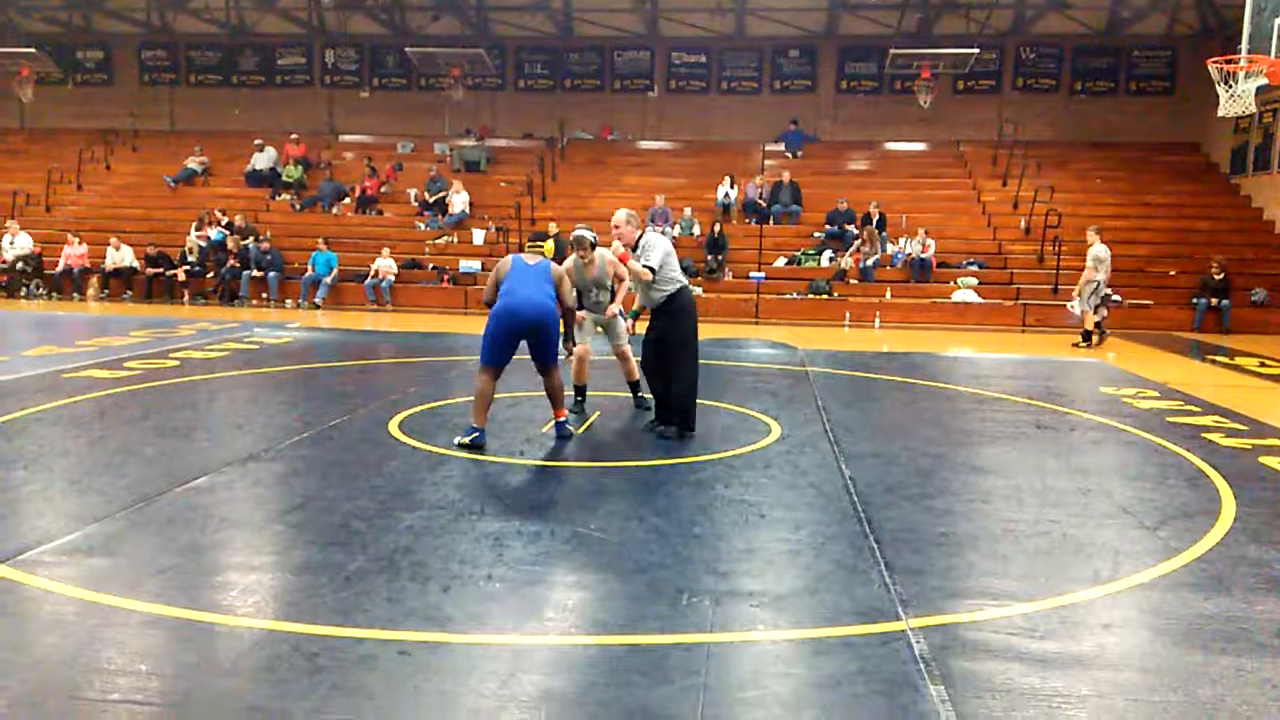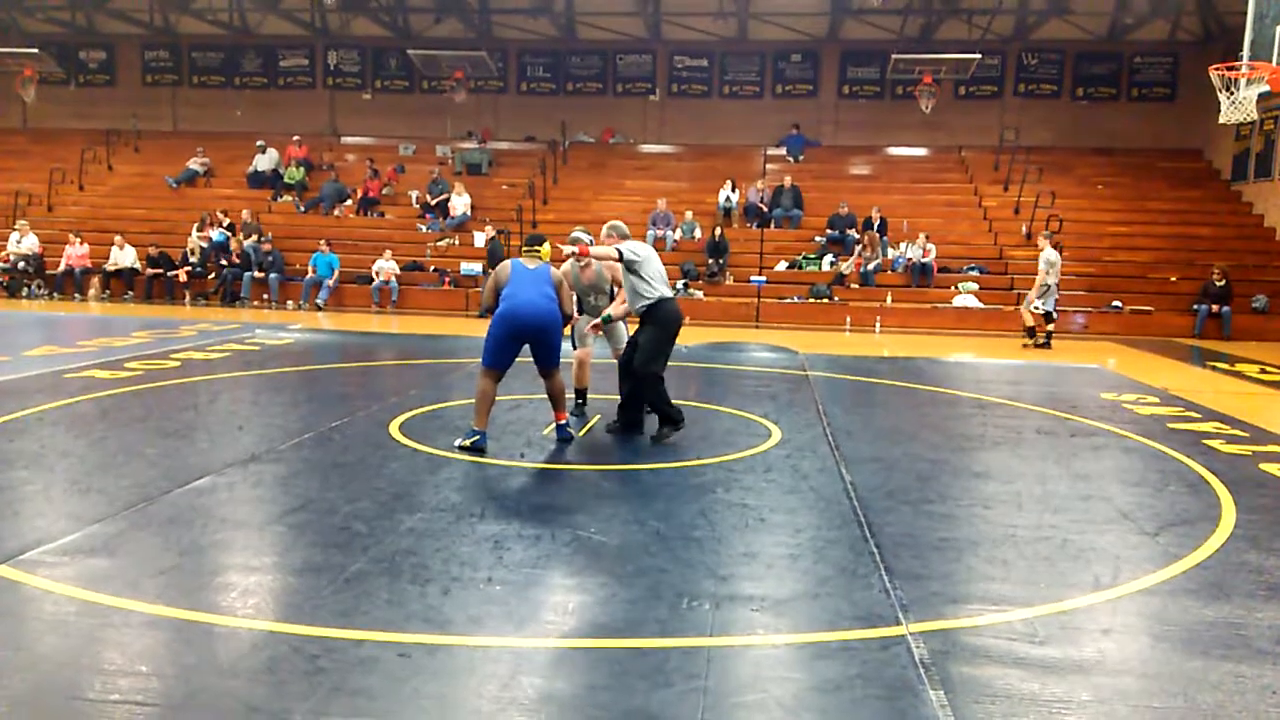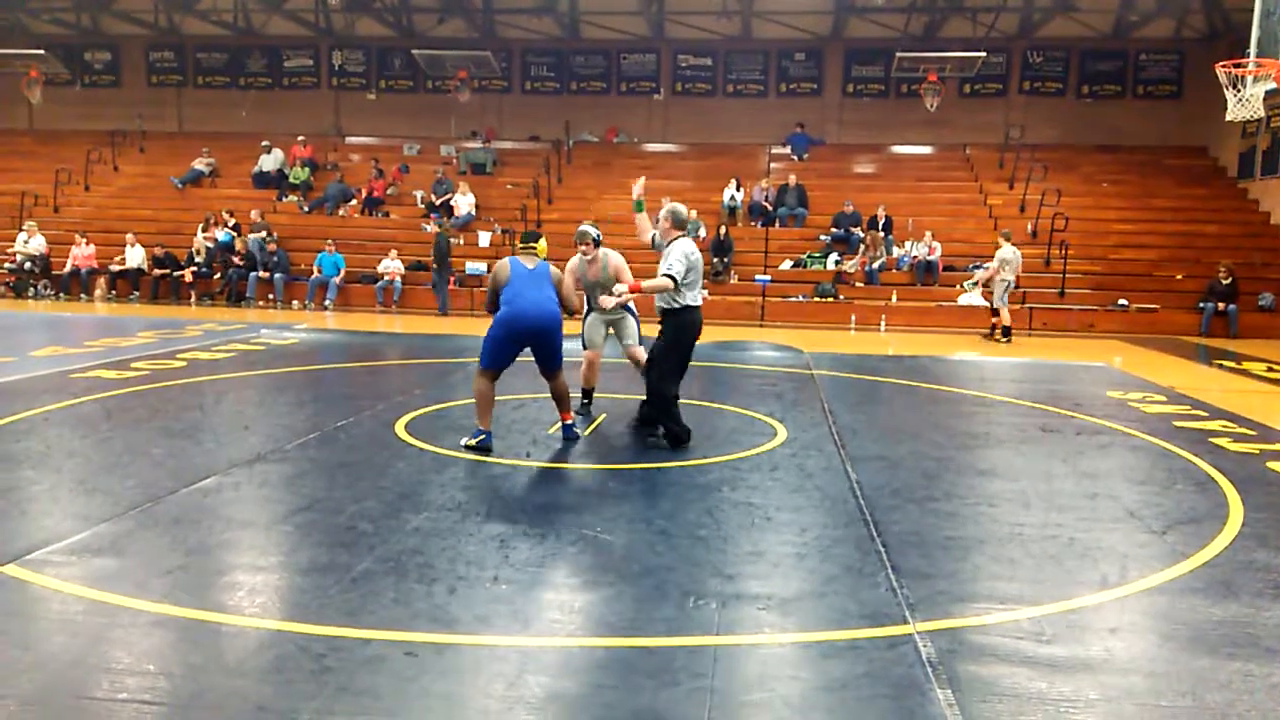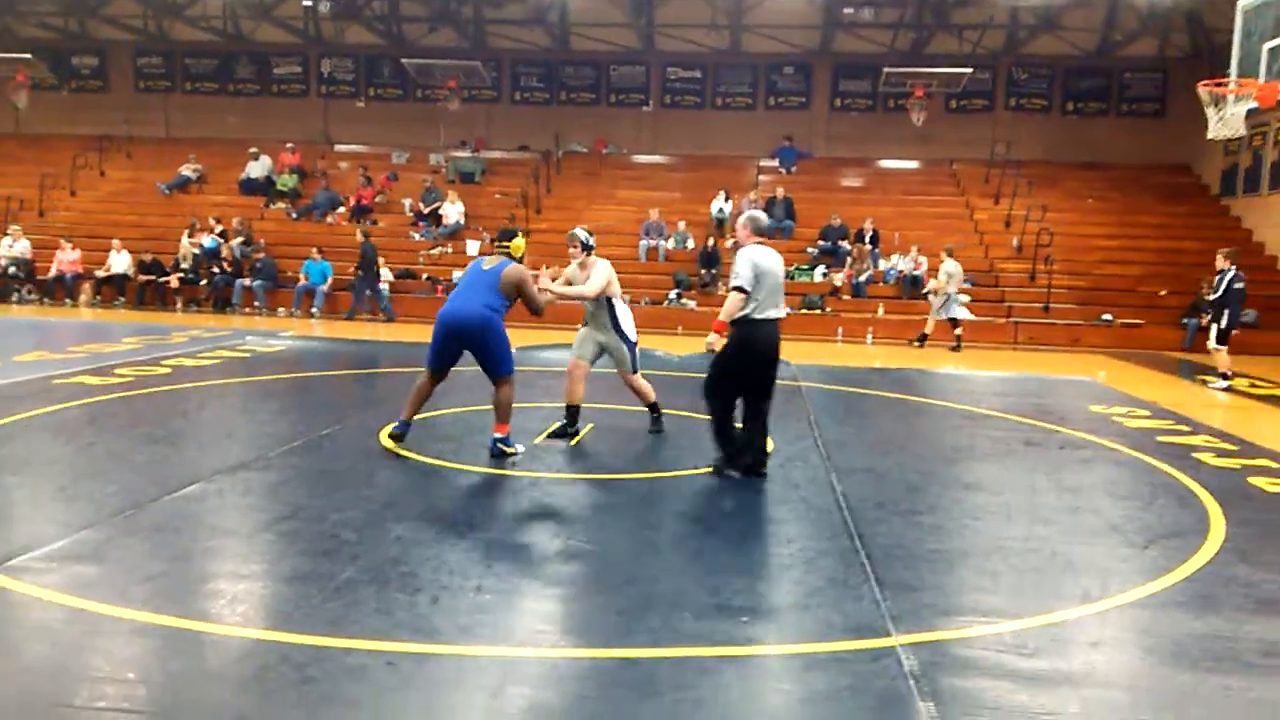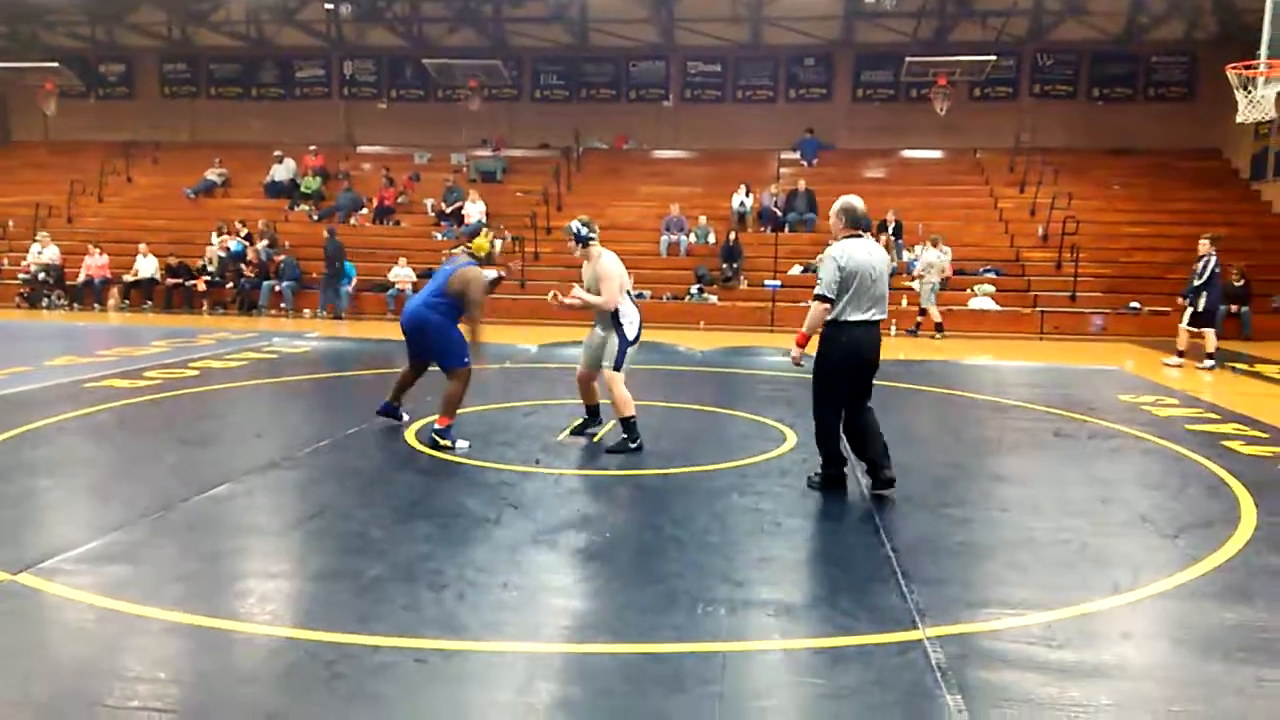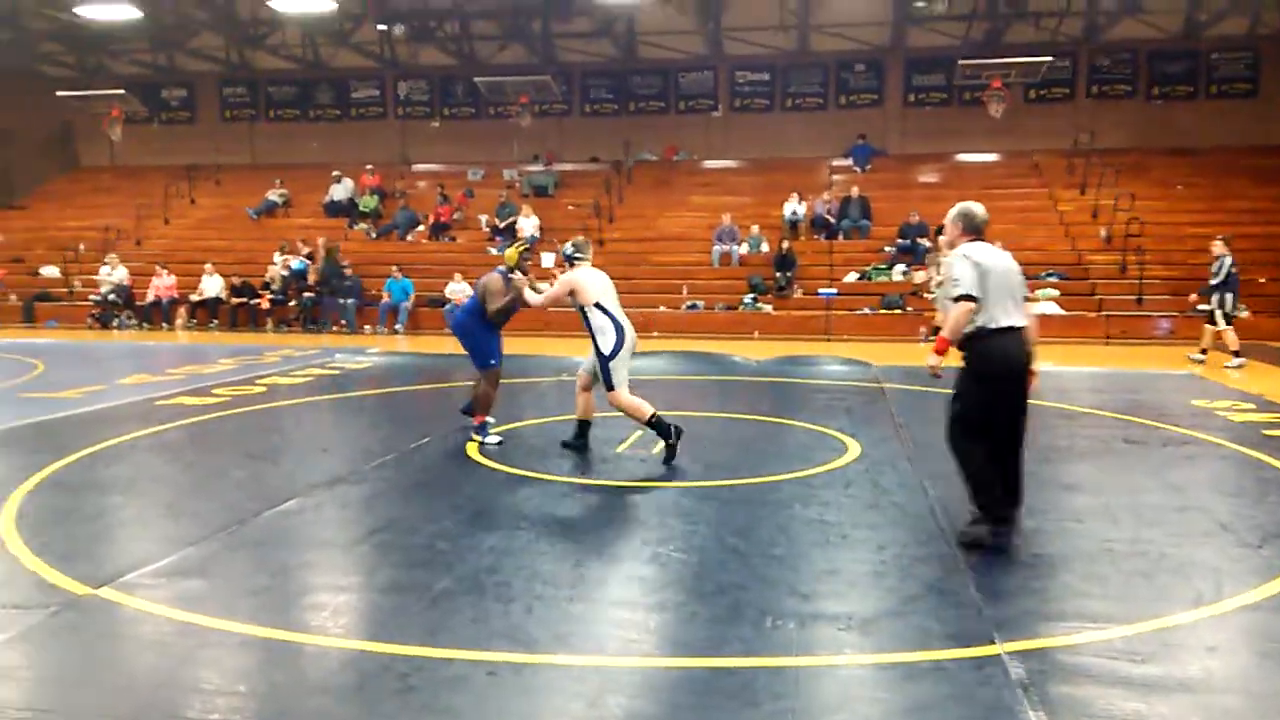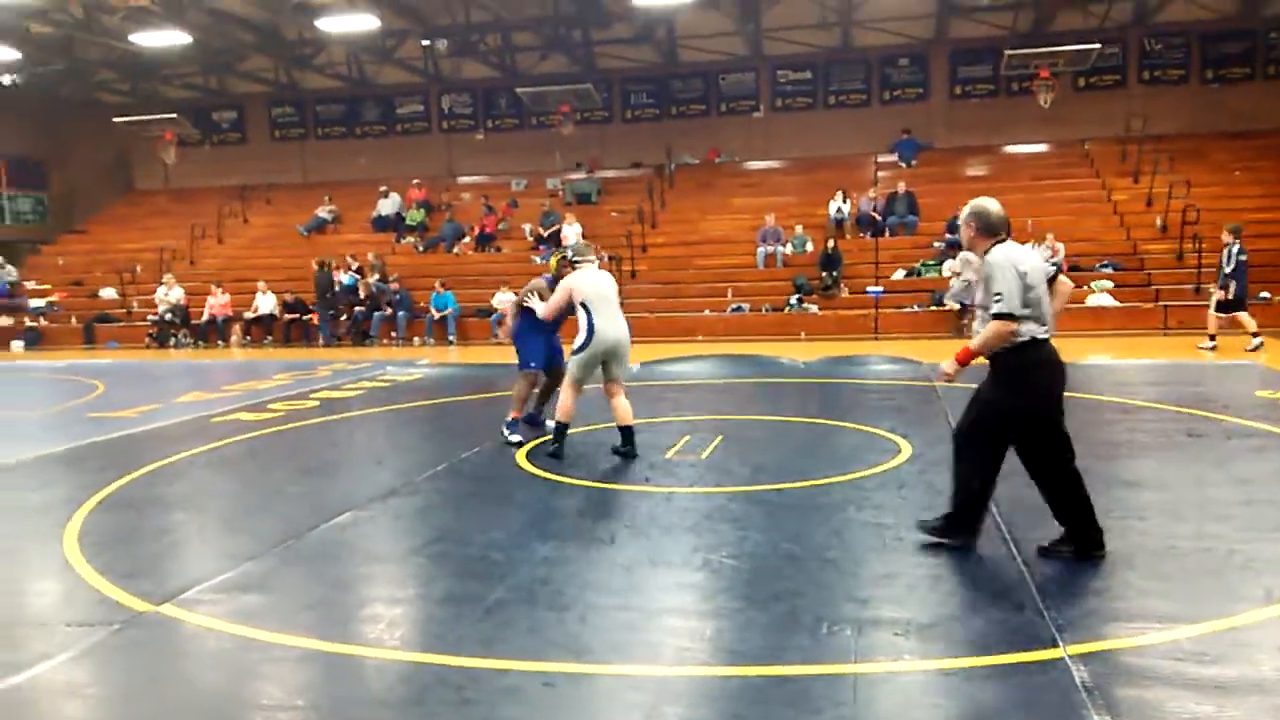
dt=0.7s
person 1, frame 1
left shoulder: (653, 241)
right shoulder: (634, 251)
left elbow: (647, 276)
left wrist: (622, 257)
right wrist: (633, 315)
left hip: (678, 307)
right hip: (660, 311)
left knee: (680, 367)
right knee: (651, 364)
left ankle: (683, 424)
right ankle: (665, 418)
person 1, frame 2
left shoulder: (637, 248)
right shoulder: (629, 262)
left elbow: (611, 254)
right elbow: (630, 303)
left wrist: (580, 250)
right wrist: (604, 320)
left hip: (662, 316)
right hip: (651, 317)
left knee: (645, 368)
right knee: (627, 365)
left ankle: (671, 419)
right ankle: (629, 420)
person 1, frame 3
left shoulder: (680, 249)
right shoulder: (677, 244)
left elbow: (667, 283)
right elbow: (646, 235)
left wrist: (630, 288)
right wrist: (638, 203)
left hip: (680, 319)
right hip: (682, 318)
left knee: (660, 378)
right knee: (656, 370)
left ankle: (676, 435)
right ankle: (648, 420)
person 1, frame 4
left shoulder: (747, 254)
right shoulder: (775, 257)
left elbow: (738, 295)
left wrist: (717, 328)
left hip: (748, 333)
right hip: (771, 333)
left knee: (717, 390)
right knee: (757, 400)
left ankle: (733, 455)
right ankle: (754, 459)
person 1, frame 5
left shoulder: (836, 253)
right shoulder: (879, 251)
left elbow: (822, 304)
left wrist: (801, 342)
left hip: (841, 338)
right hip: (871, 337)
left knee: (828, 410)
right knee: (858, 407)
left ankle: (833, 477)
right ankle: (881, 472)
person 1, frame 6
left shoulder: (963, 255)
right shoulder: (1005, 257)
left elbow: (965, 305)
right elbow: (1025, 312)
left wrist: (940, 347)
right wrist: (1028, 360)
left hip: (987, 353)
right hip: (1016, 349)
left knee: (967, 435)
right knee: (1006, 437)
left ankle: (994, 516)
right ankle: (1002, 512)
person 1, frame 7
left shoulder: (999, 261)
right shoulder: (1016, 252)
left elbow: (1004, 325)
right elbow: (1061, 285)
left wrist: (960, 358)
right wrist: (1040, 327)
left hip: (1026, 369)
right hip: (1012, 368)
left knee: (1049, 455)
right knee: (973, 439)
left ankle: (1085, 537)
right ankle: (960, 523)
person 2, frame 1
left shoulder: (506, 262)
right shoulder: (556, 269)
left elbow: (488, 299)
right elbow: (569, 306)
left hip: (508, 314)
right hip: (544, 315)
left knee: (488, 372)
right knee: (550, 370)
left ankle: (476, 432)
right ankle: (562, 424)
person 2, frame 2
left shoulder: (505, 267)
right shoulder: (554, 274)
left elbow: (487, 305)
right elbow: (567, 312)
right wrist: (556, 330)
left hip: (510, 318)
right hip: (547, 319)
left knee: (489, 376)
right knee: (551, 374)
left ankle: (477, 435)
right ankle: (562, 426)
person 2, frame 3
left shoulder: (503, 266)
right shoulder: (552, 271)
left elbow: (491, 305)
right elbow: (571, 307)
right wrist: (554, 299)
left hip: (510, 322)
right hip: (547, 321)
left knee: (485, 375)
right knee: (554, 376)
left ankle: (482, 434)
right ankle: (568, 426)
person 2, frame 4
left shoulder: (477, 263)
right shoulder: (519, 271)
right elbow: (538, 309)
right wrist: (533, 287)
left hip: (449, 319)
right hip: (484, 325)
left knee: (432, 376)
right knee: (504, 381)
left ankle: (402, 425)
right ankle: (501, 440)
person 2, frame 5
left shoulder: (463, 262)
right shoulder: (474, 274)
left elbow: (479, 289)
right elbow: (473, 309)
left wrist: (496, 279)
right wrist: (475, 341)
left hip: (412, 316)
right hip: (432, 323)
left knee: (417, 365)
right knee: (460, 373)
left ankle: (391, 405)
right ankle: (442, 432)
person 2, frame 6
left shoulder: (519, 277)
right shoulder: (496, 281)
right elbow: (494, 314)
right wrist: (515, 296)
left hip: (484, 326)
right hip: (472, 325)
left knee: (491, 370)
right knee: (492, 374)
left ankle: (473, 406)
right ankle: (479, 428)
person 2, frame 7
right shoulder: (541, 286)
right elbow: (514, 304)
right wrist: (509, 322)
left hip: (548, 335)
right hip: (529, 332)
left knee: (558, 375)
right knee: (529, 376)
left ankle: (535, 415)
right ankle: (511, 424)
person 3, frame 1
left shoulder: (609, 258)
right shoulder: (568, 266)
left elbow: (624, 280)
left wrist: (616, 304)
left hip: (610, 310)
right hip: (585, 313)
left knee: (624, 352)
right knee: (581, 353)
left ankle: (638, 394)
right ankle: (579, 398)
person 3, frame 2
left shoulder: (608, 264)
right shoulder: (566, 270)
left elbow: (624, 286)
right hip: (584, 316)
left knee: (623, 355)
right knee: (581, 357)
right ankle: (580, 401)
person 3, frame 3
left shoulder: (614, 259)
right shoulder: (574, 264)
right elbow: (567, 295)
left wrist: (614, 299)
left hip: (622, 312)
right hip: (595, 313)
left knee: (636, 354)
right knee: (590, 357)
right ankle: (586, 400)
person 3, frame 4
left shoulder: (602, 268)
right shoulder: (571, 270)
left elbow: (589, 292)
right elbow: (553, 292)
left wrist: (553, 287)
left hip: (618, 330)
right hip: (592, 328)
left knee: (632, 379)
right knee: (574, 369)
left ankle: (656, 415)
right ankle: (570, 424)
person 3, frame 5
left shoulder: (606, 263)
right shoulder: (588, 264)
left elbow: (610, 303)
right elbow: (590, 300)
left wrist: (580, 296)
right wrist: (564, 301)
left hip: (624, 326)
right hip: (603, 327)
left knee: (612, 380)
right knee: (584, 376)
left ankle: (633, 438)
right ankle: (592, 417)
person 3, frame 6
left shoulder: (572, 277)
right shoulder: (598, 274)
left elbow: (540, 302)
left wrist: (523, 288)
left hip: (611, 339)
right hip: (620, 335)
left knee: (618, 397)
right knee: (583, 383)
left ankle: (669, 432)
right ankle: (580, 438)
person 3, frame 7
left shoulder: (569, 281)
right shoulder: (607, 276)
left elbow: (546, 314)
left wrist: (535, 305)
left hip: (593, 338)
right hip: (621, 335)
left knee: (570, 388)
right knee: (615, 391)
left ankle: (558, 443)
right ankle: (628, 444)
